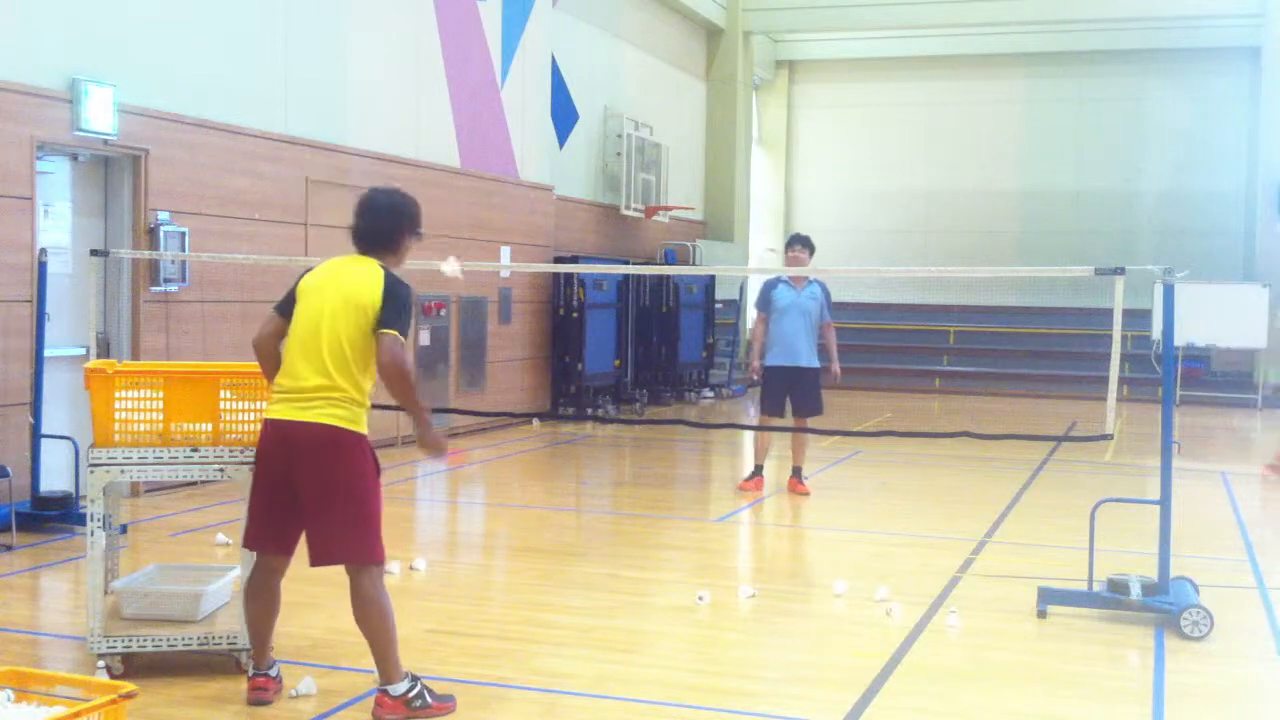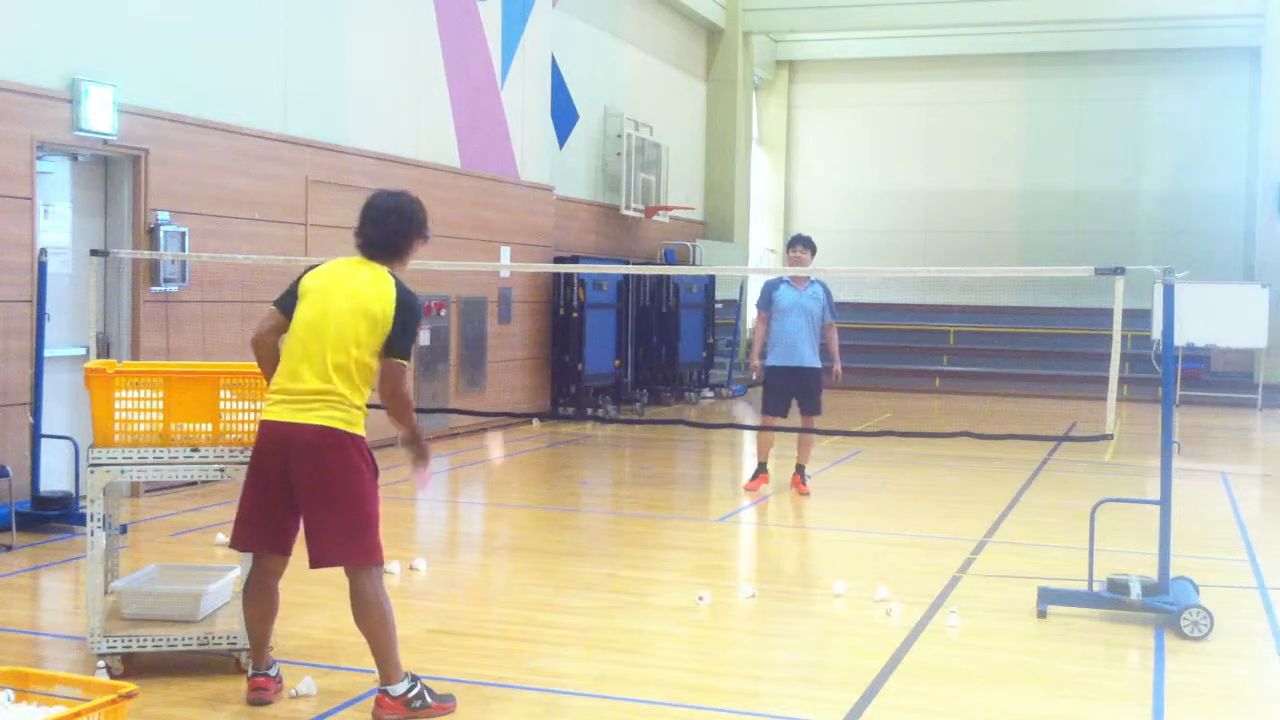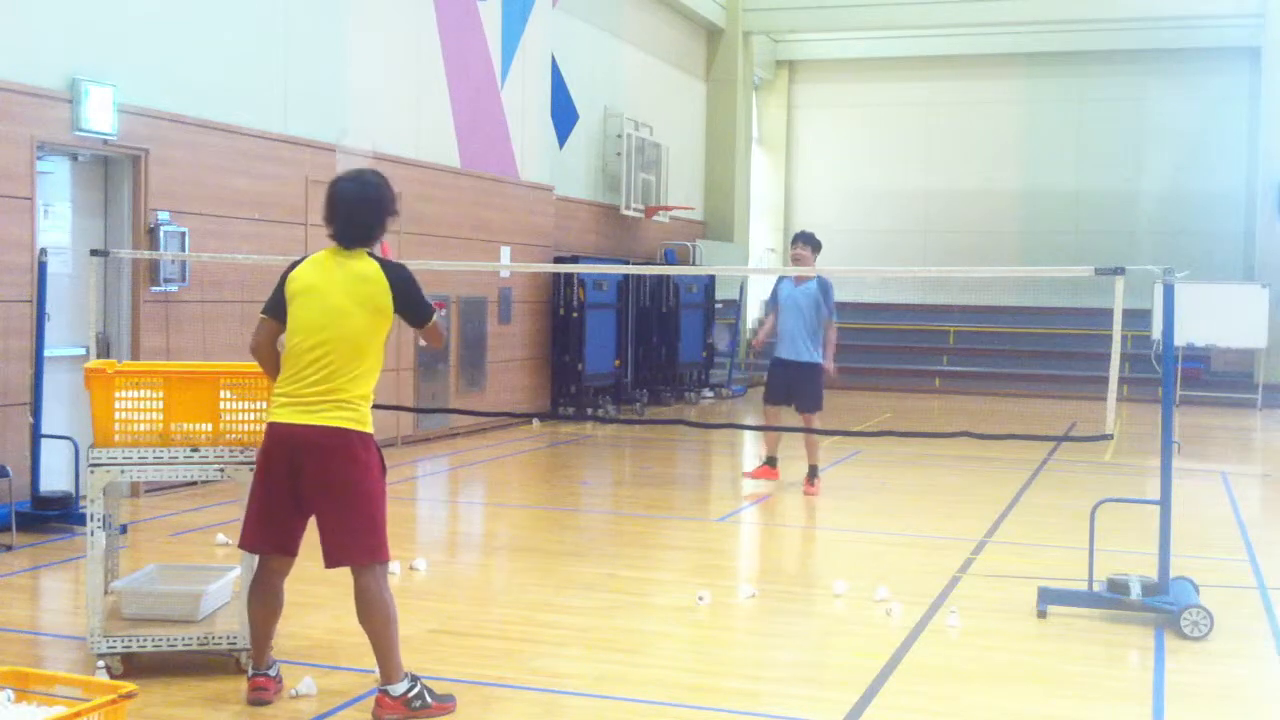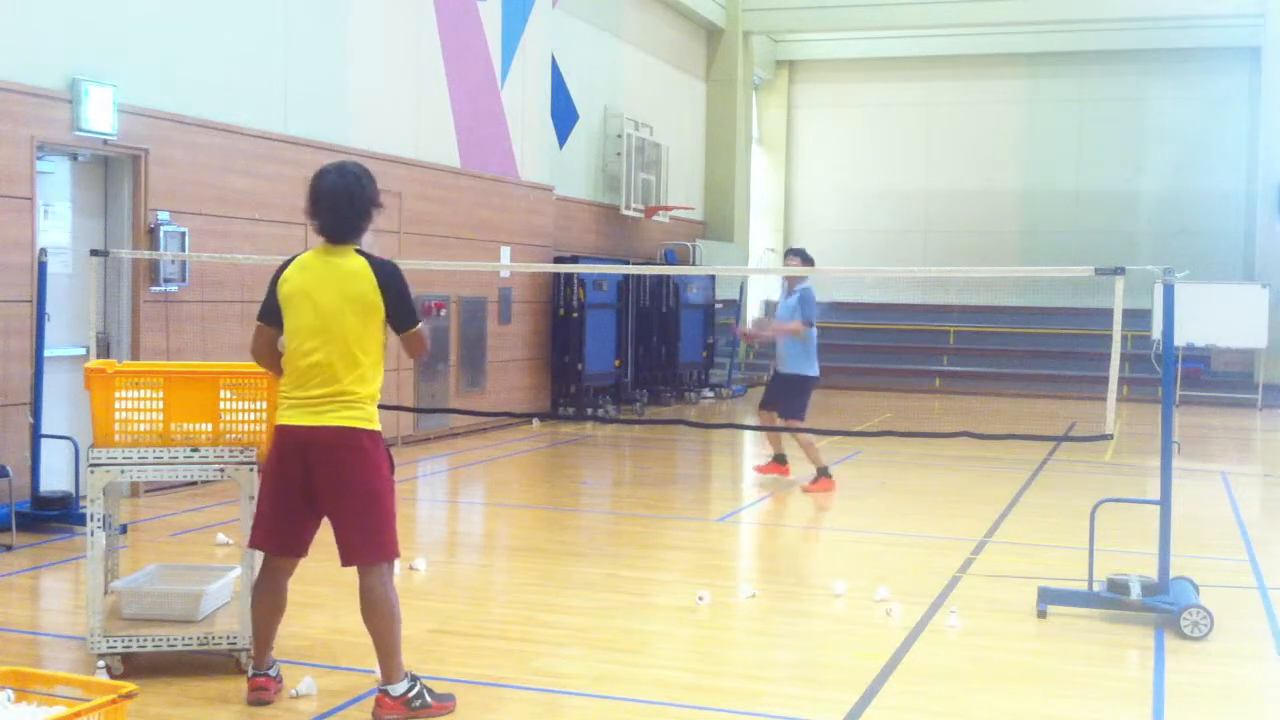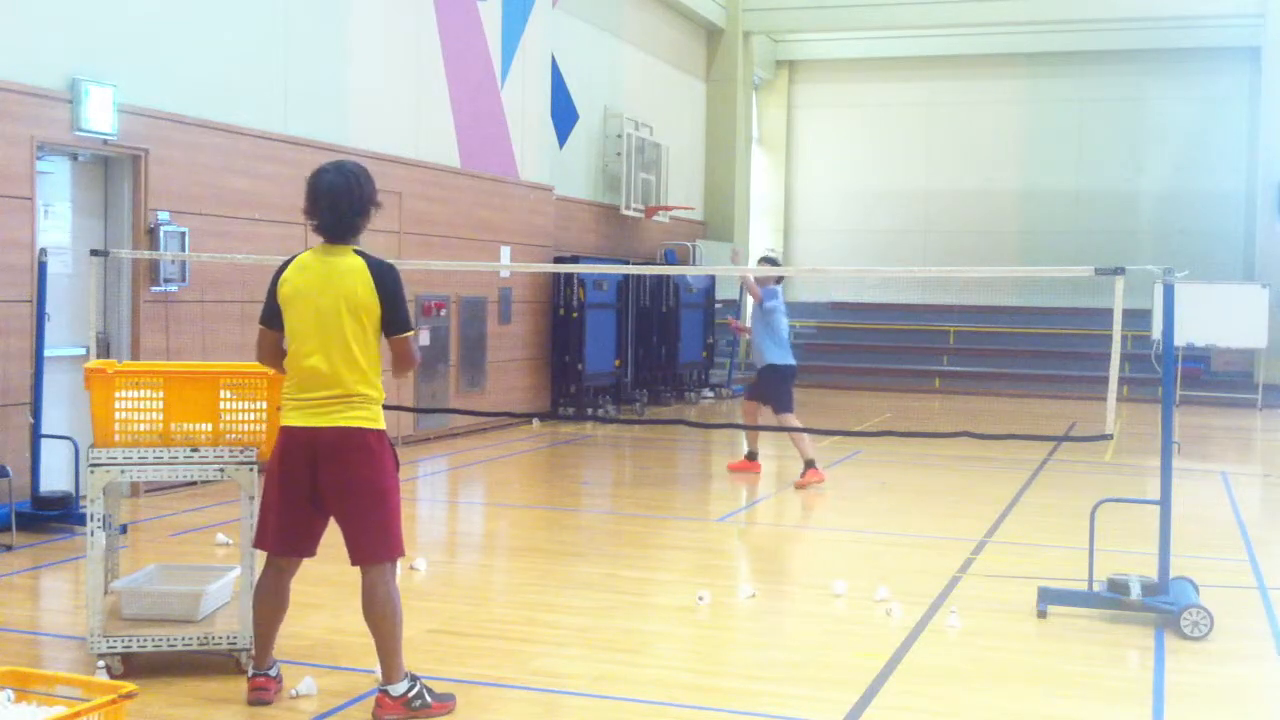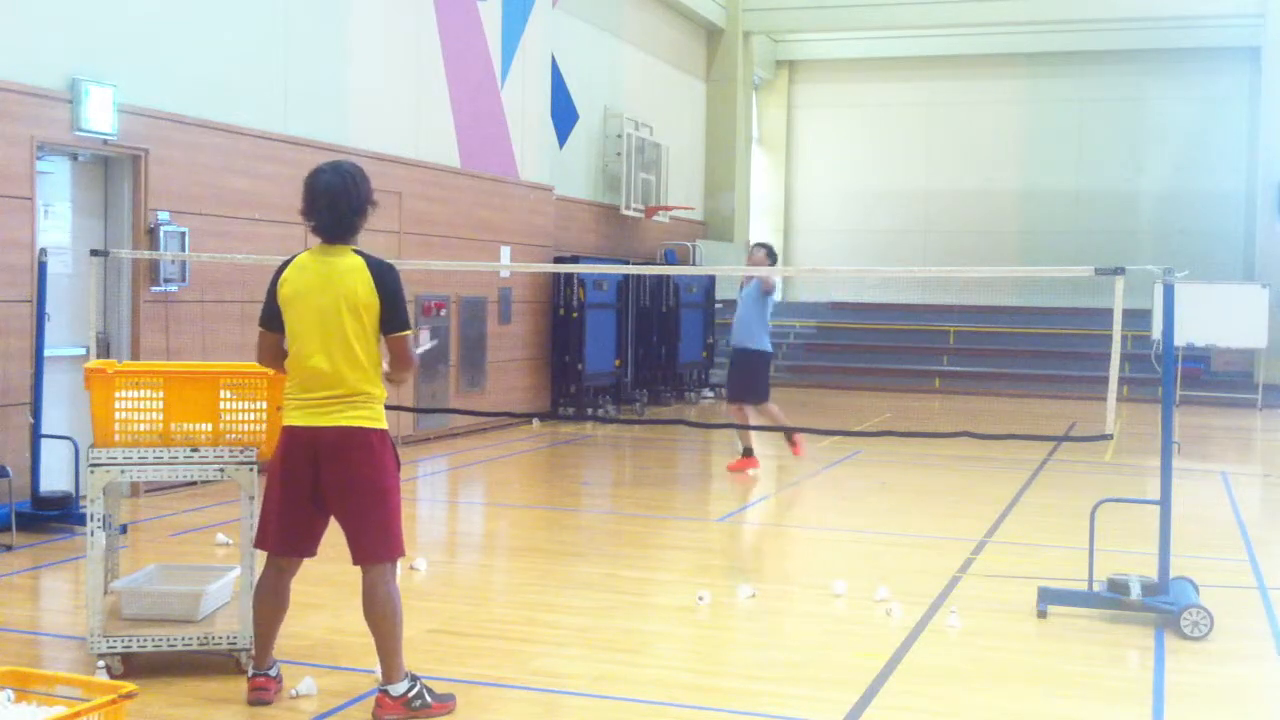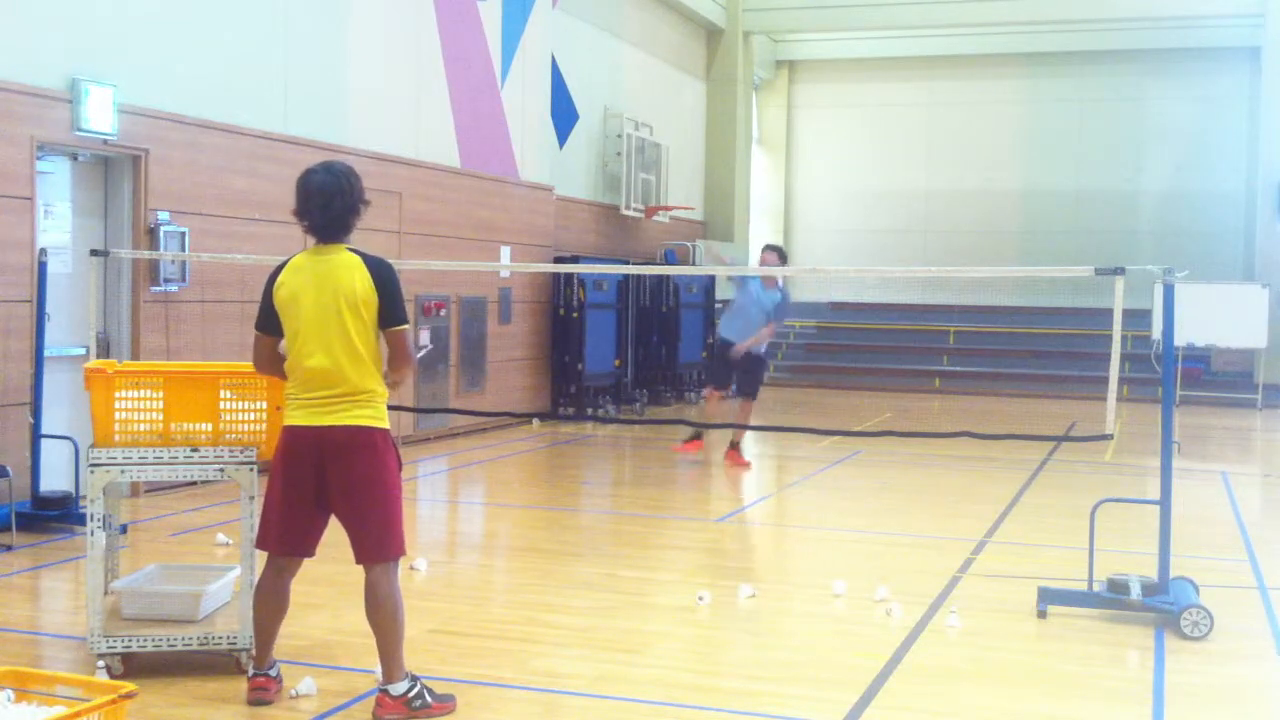
dt=0.3s
person 1, frame 1
left shoulder: (315, 274)
right shoulder: (391, 287)
left elbow: (263, 342)
right elbow: (391, 361)
right wrist: (424, 426)
left hip: (279, 426)
right hip: (335, 431)
left knee: (269, 558)
right knee: (364, 567)
left ankle: (261, 672)
person 1, frame 2
left shoulder: (316, 274)
right shoulder: (401, 299)
left elbow: (262, 338)
right elbow: (393, 388)
right wrist: (415, 441)
left hip: (276, 428)
right hip: (333, 435)
left knee: (266, 560)
right knee: (363, 569)
left ankle: (261, 672)
person 1, frame 3
left shoulder: (299, 270)
right shoulder: (391, 276)
left elbow: (260, 346)
right elbow: (436, 337)
left hip: (283, 430)
right hip: (343, 435)
left knee: (272, 560)
right knee: (368, 566)
left ankle: (261, 673)
person 1, frame 4
left shoulder: (289, 272)
right shoulder: (381, 274)
left elbow: (261, 350)
right elbow: (418, 348)
left hip: (291, 431)
right hip: (351, 433)
left knee: (277, 561)
right knee: (374, 565)
left ankle: (261, 672)
person 1, frame 5
left shoulder: (288, 272)
right shoulder: (378, 274)
left elbow: (267, 353)
right elbow: (407, 360)
right wrist: (387, 368)
left hip: (297, 431)
right hip: (357, 433)
left knee: (280, 560)
right knee: (377, 565)
left ankle: (261, 673)
person 1, frame 6
left shoulder: (287, 273)
right shoulder: (377, 274)
left elbow: (268, 355)
right elbow: (404, 361)
right wrist: (387, 375)
left hip: (299, 432)
right hip: (359, 433)
left knee: (281, 560)
right knee: (378, 564)
left ankle: (261, 672)
person 1, frame 7
left shoulder: (282, 276)
right shoulder: (375, 272)
left elbow: (264, 359)
right elbow: (403, 358)
right wrist: (388, 380)
left hip: (300, 432)
right hip: (360, 432)
left knee: (281, 560)
right knee: (380, 564)
left ankle: (261, 672)
person 2, frame 1
left shoulder: (820, 290)
right shoulder: (771, 286)
left elbow: (827, 328)
right elbow: (761, 323)
left wrist: (834, 361)
right wrist: (755, 357)
left hip: (807, 366)
right hip: (775, 364)
left knee: (801, 421)
right knee: (766, 419)
left ankle: (796, 476)
right ankle: (757, 473)
person 2, frame 2
left shoulder: (821, 290)
right shoulder: (773, 287)
left elbow: (829, 328)
right elbow: (761, 323)
left wrist: (836, 361)
right wrist: (755, 355)
left hip: (809, 365)
right hip: (777, 364)
left knee: (808, 420)
right knee: (769, 418)
left ankle: (800, 474)
right ankle: (761, 471)
person 2, frame 3
left shoulder: (822, 285)
right shoulder: (782, 282)
left elbow: (830, 324)
left wrist: (829, 357)
right wrist: (763, 334)
left hip: (809, 362)
right hip: (781, 358)
left knee: (809, 416)
right knee: (771, 409)
left ankle: (812, 474)
right ankle: (770, 465)
person 2, frame 4
left shoulder: (805, 295)
right shoulder: (786, 295)
left elbow: (801, 328)
left wrist: (772, 327)
right wrist: (755, 334)
left hip: (801, 372)
right hip: (782, 370)
left knee: (793, 423)
right knee: (765, 412)
left ankle: (824, 475)
right ankle: (780, 460)
person 2, frame 5
left shoulder: (771, 292)
right shoulder: (764, 300)
left elbow: (754, 291)
left wrist: (739, 266)
right wrist: (743, 328)
left hip: (778, 366)
right hip: (769, 366)
left knee: (785, 416)
right knee: (749, 406)
left ankle: (811, 468)
right ankle: (751, 459)
person 2, frame 6
left shoulder: (763, 282)
right shoulder: (749, 282)
left elbow: (770, 284)
left wrist: (759, 271)
left hip: (756, 351)
right hip: (740, 351)
left knee: (760, 404)
right knee: (735, 405)
left ankle: (790, 433)
right ankle: (748, 455)
person 2, frame 7
left shoulder: (782, 296)
right shoulder: (746, 279)
left elbow: (771, 328)
left wrist: (747, 343)
left hip: (754, 352)
right hip: (727, 343)
left knee: (748, 402)
right knee: (714, 394)
left ankle: (734, 449)
right ankle: (697, 437)
